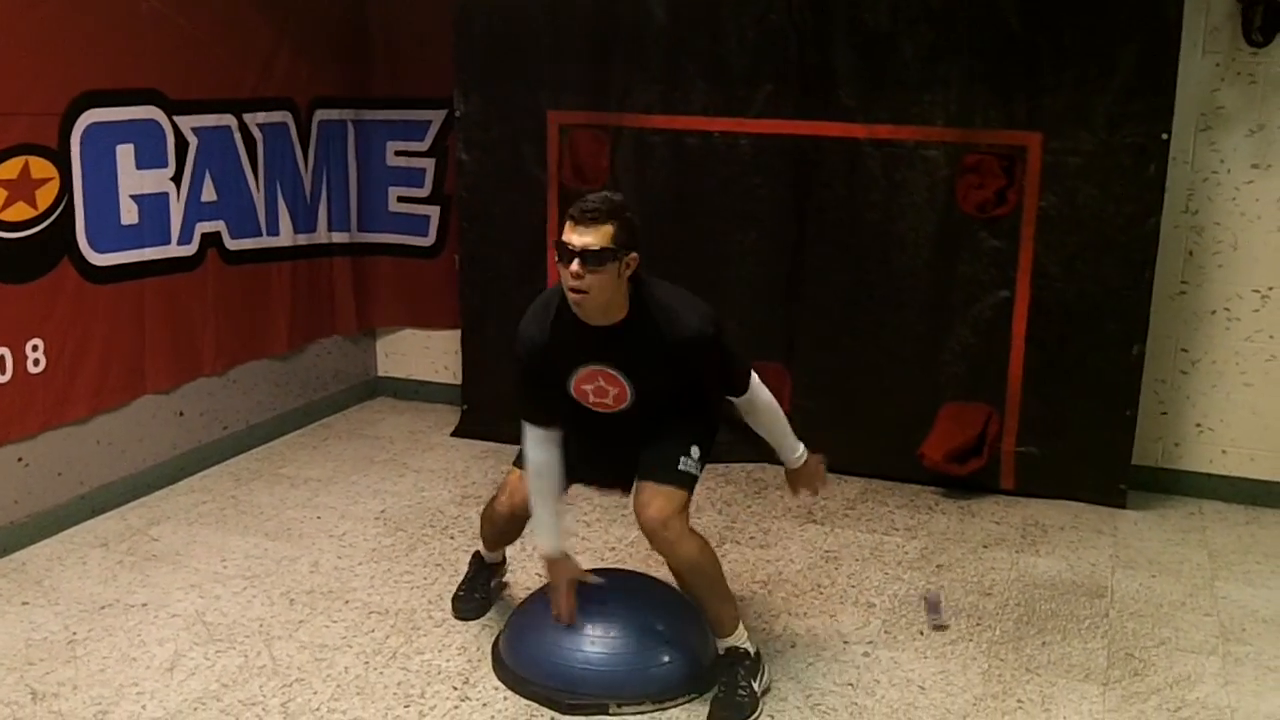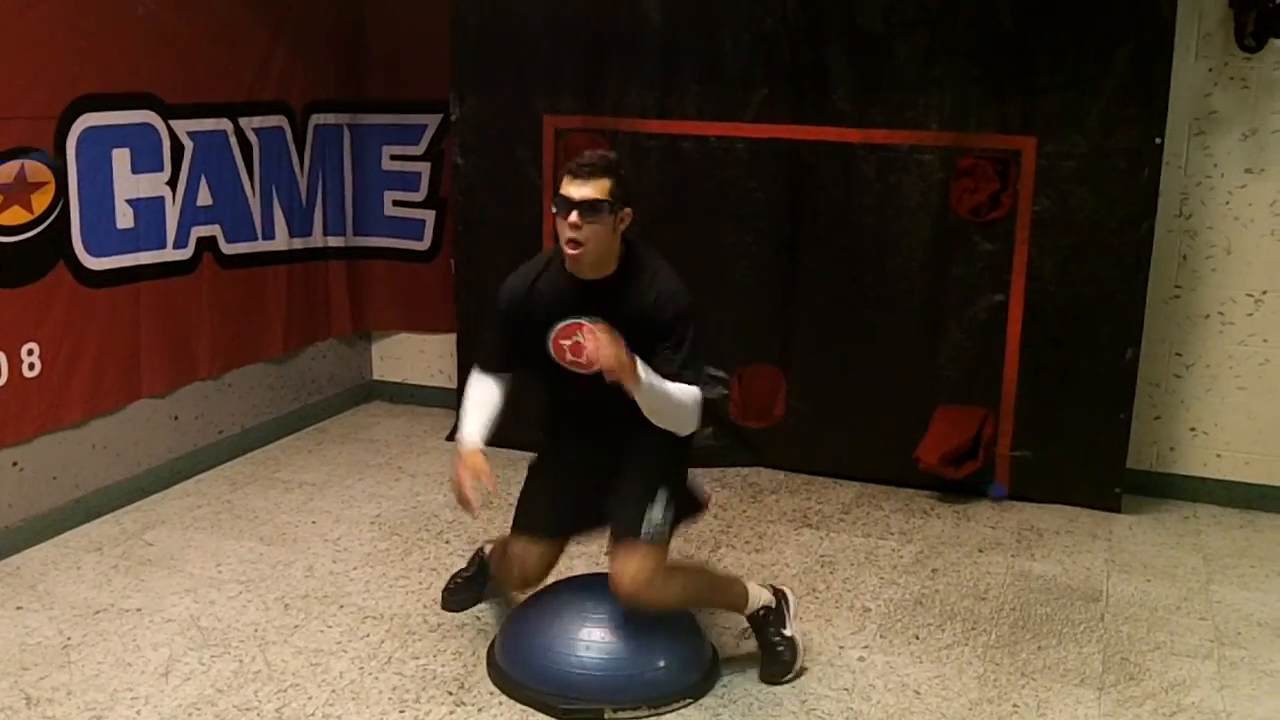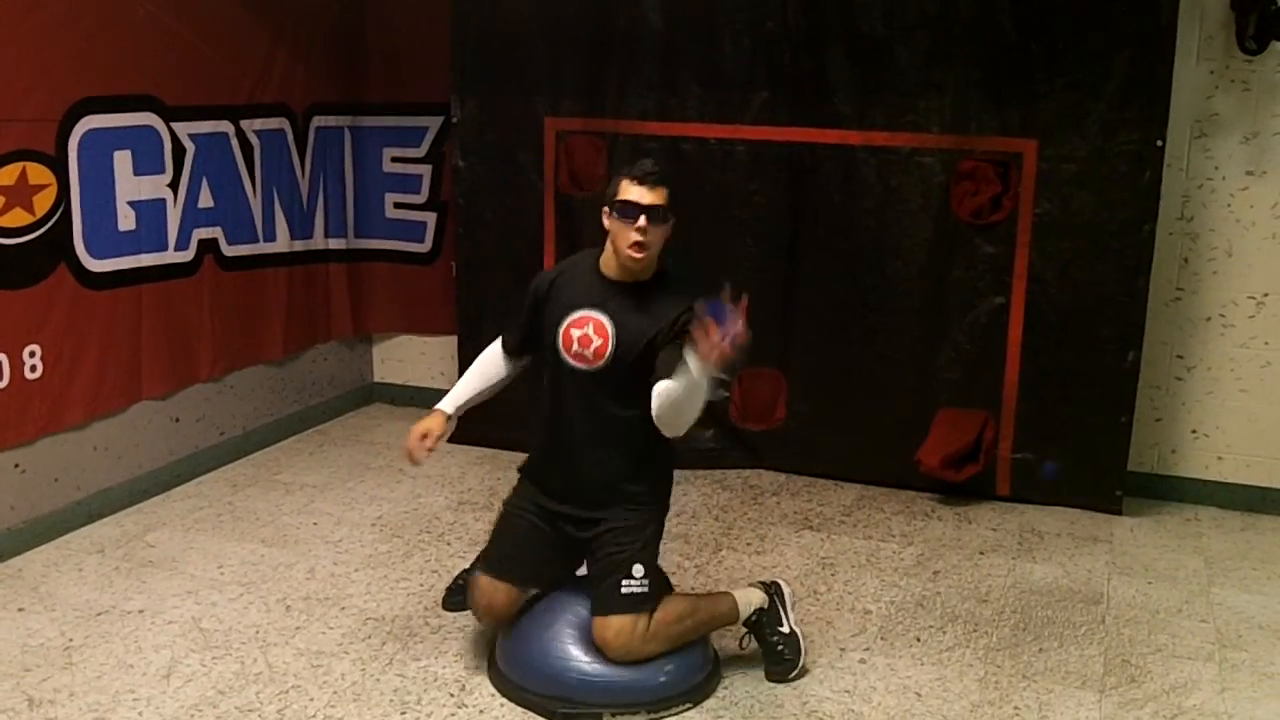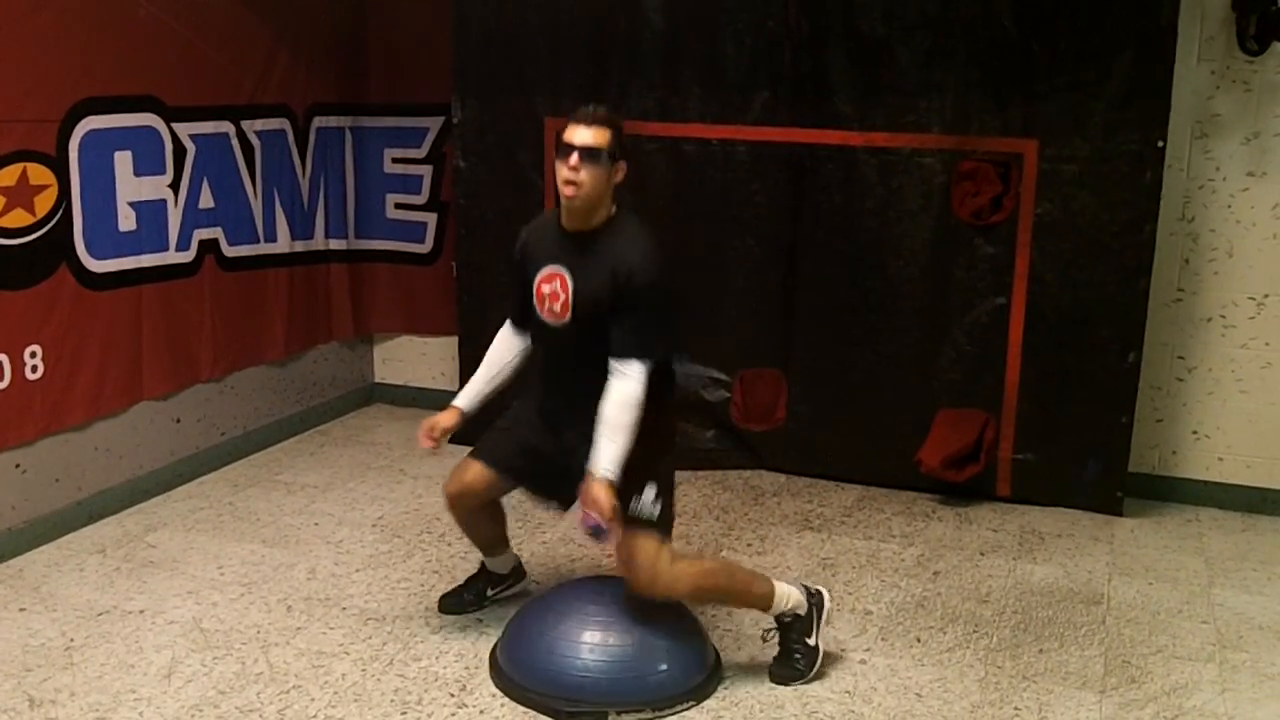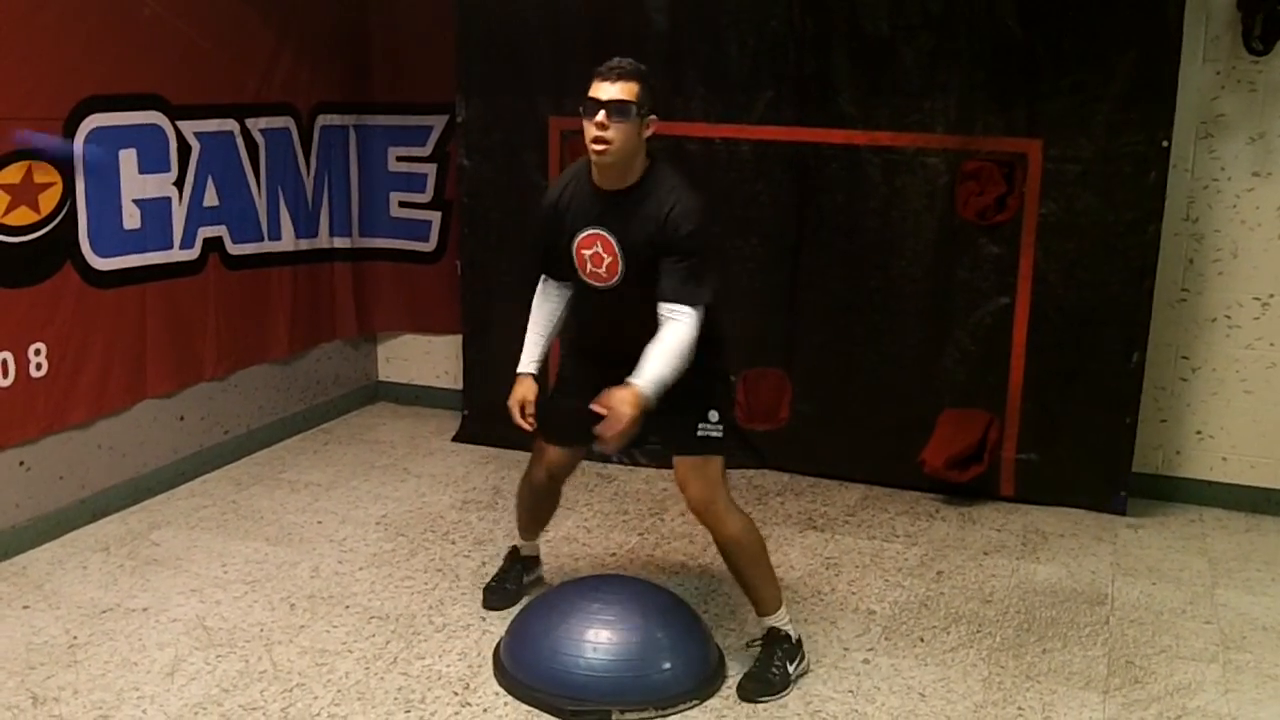
dt=0.4s
person 1, frame 1
left shoulder: (682, 324)
right shoulder: (541, 330)
left elbow: (747, 392)
right elbow: (543, 434)
left wrist: (798, 456)
right wrist: (553, 551)
left hip: (673, 419)
right hip: (584, 422)
left knee: (659, 516)
right knee: (511, 503)
left ankle: (741, 652)
right ankle: (488, 562)
person 1, frame 2
left shoulder: (659, 293)
right shoulder: (529, 287)
left elbow: (684, 414)
right elbow: (490, 372)
left wrist: (633, 376)
right wrist: (471, 441)
left hip: (646, 442)
right hip: (570, 444)
left knee: (634, 582)
right knee: (520, 573)
left ankle: (765, 605)
right ankle: (493, 558)
person 1, frame 3
left shoulder: (675, 313)
right shoulder: (558, 282)
left elbow: (672, 419)
right elbow: (507, 353)
left wrist: (701, 368)
right wrist: (445, 410)
left hip: (627, 492)
right hip: (549, 480)
left knee: (621, 639)
right knee: (490, 606)
left ankle: (759, 602)
right ankle: (508, 558)
person 1, frame 4
left shoulder: (631, 257)
right shoulder: (535, 238)
left elbow: (629, 373)
right elbow: (518, 331)
left wrist: (604, 472)
right wrist: (463, 405)
left hip: (627, 422)
right hip: (552, 405)
left knee: (647, 572)
right knee: (465, 490)
left ankle: (798, 604)
right ankle: (502, 571)
person 1, frame 5
left shoulder: (675, 208)
right shoulder: (563, 195)
left elbow: (681, 322)
right elbow: (555, 285)
left wrist: (640, 392)
right wrist: (527, 368)
left hip: (676, 371)
right hip: (592, 359)
left knee: (707, 502)
right knee: (545, 466)
left ankle: (781, 634)
right ankle: (524, 558)
